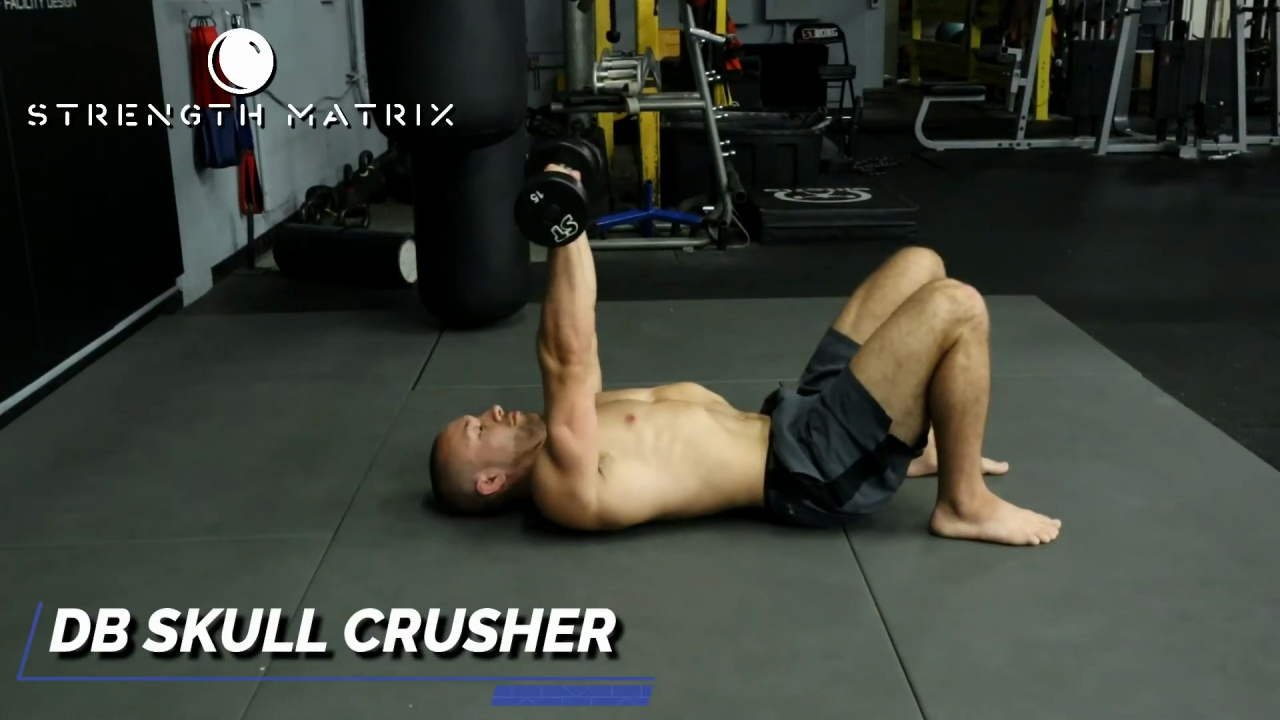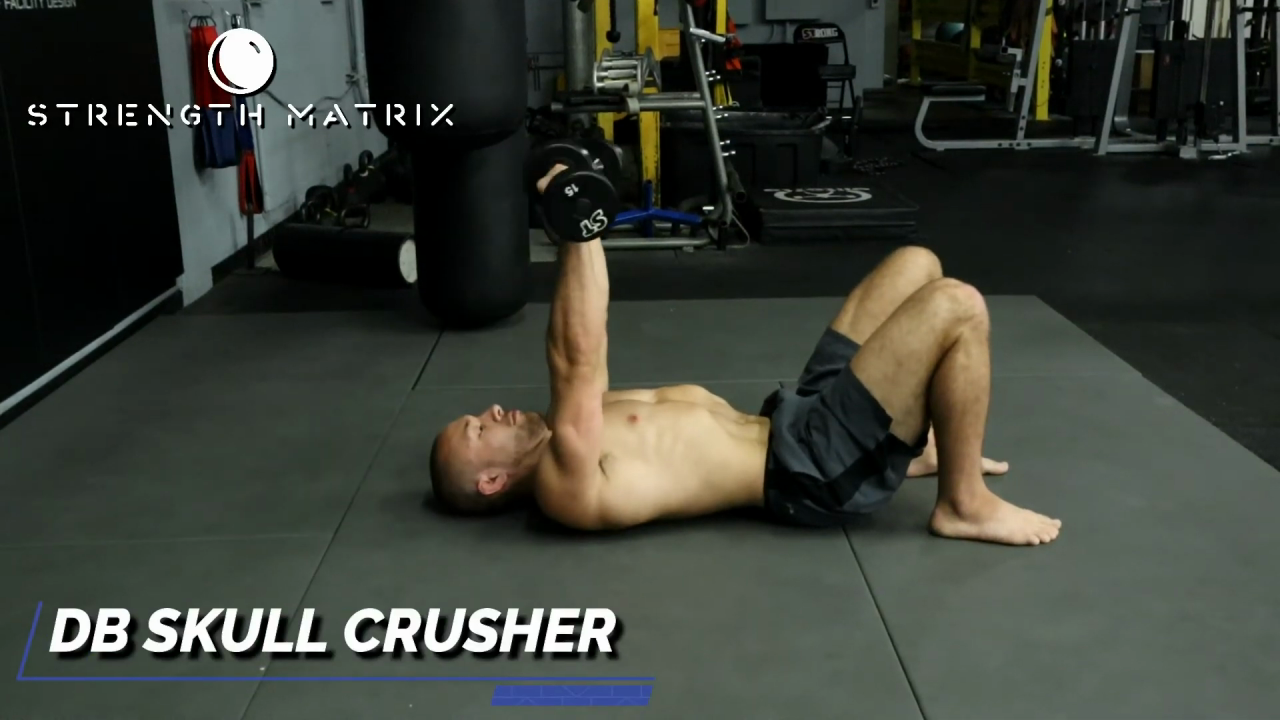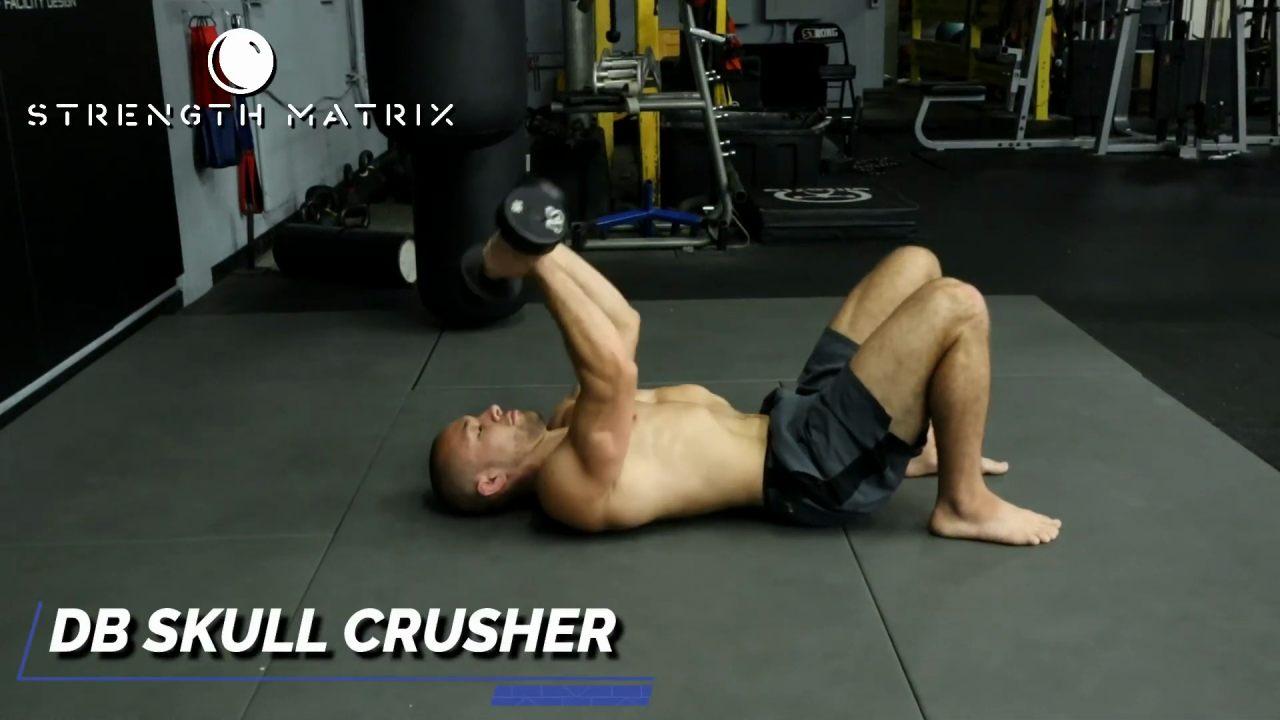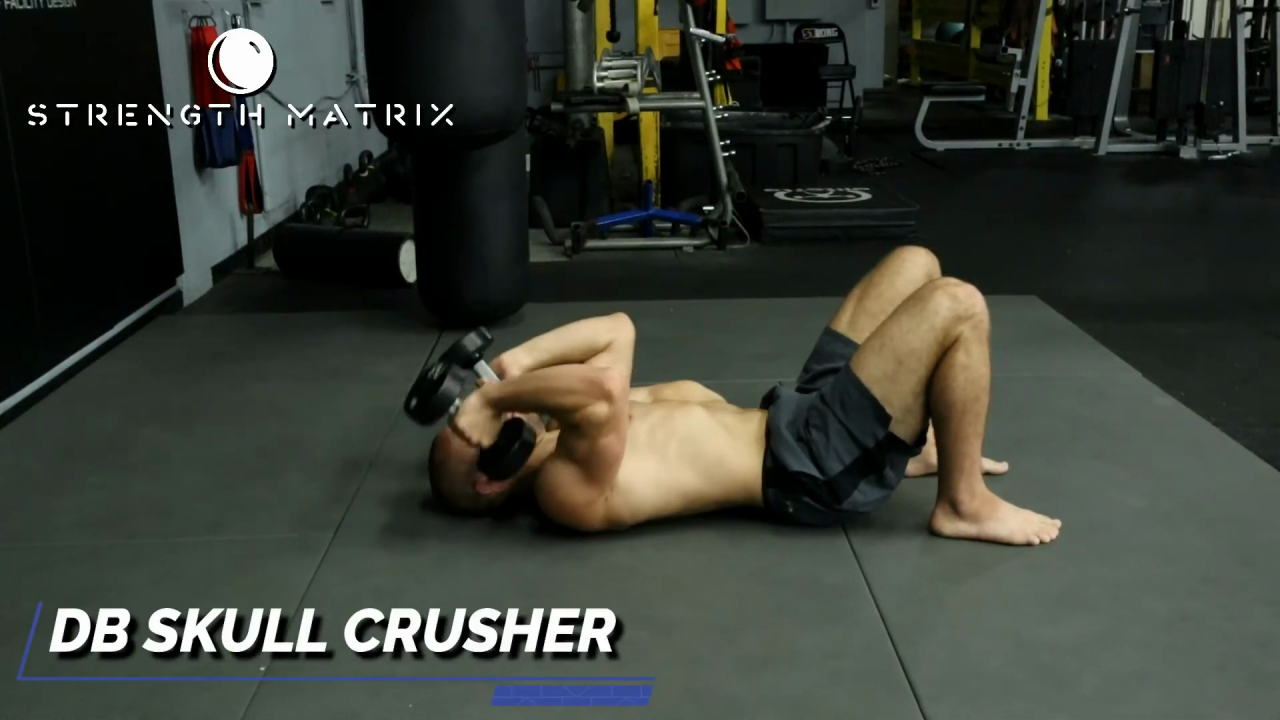
dt=0.5s
person 1, frame 1
left shoulder: (563, 439)
right shoulder: (565, 486)
left elbow: (572, 362)
right elbow: (567, 358)
left hip: (795, 419)
right hip: (817, 466)
left knee: (920, 264)
right knee: (958, 307)
left ankle: (920, 444)
right ankle: (965, 504)
person 1, frame 2
left shoulder: (559, 434)
right shoulder: (567, 488)
right elbow: (577, 359)
left hip: (793, 416)
right hip: (817, 466)
left knee: (917, 263)
right knee: (958, 305)
left ankle: (917, 446)
right ankle: (963, 503)
person 1, frame 3
left shoulder: (568, 428)
right shoulder: (572, 486)
left elbow: (623, 323)
right elbow: (614, 371)
left wrist: (543, 252)
right wrist: (540, 265)
left hip: (796, 420)
right hip: (816, 466)
left knee: (915, 265)
right knee: (957, 306)
left ankle: (917, 447)
right ankle: (966, 506)
person 1, frame 4
left shoulder: (559, 434)
right shoulder: (570, 489)
left elbow: (619, 330)
right elbow: (607, 386)
left wrist: (510, 367)
right wrist: (496, 396)
left hip: (798, 414)
right hip: (817, 467)
left knee: (915, 264)
right knee: (957, 306)
left ankle: (919, 446)
right ankle: (964, 504)
